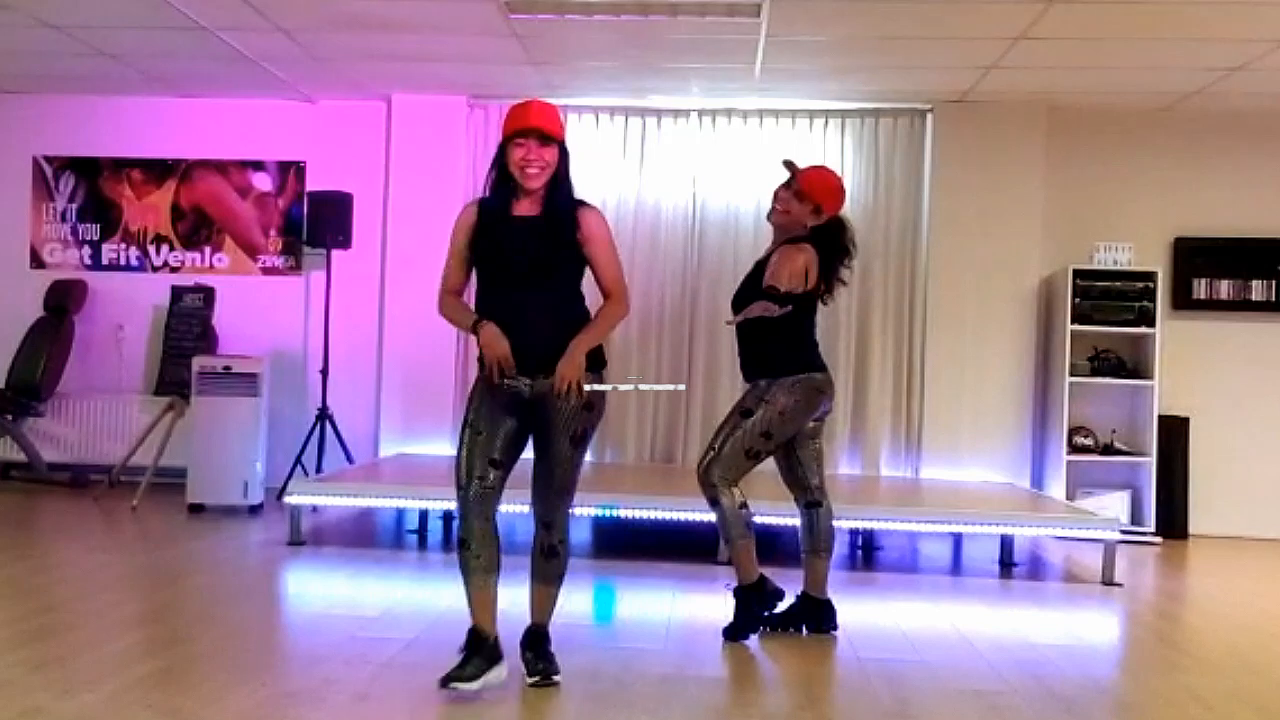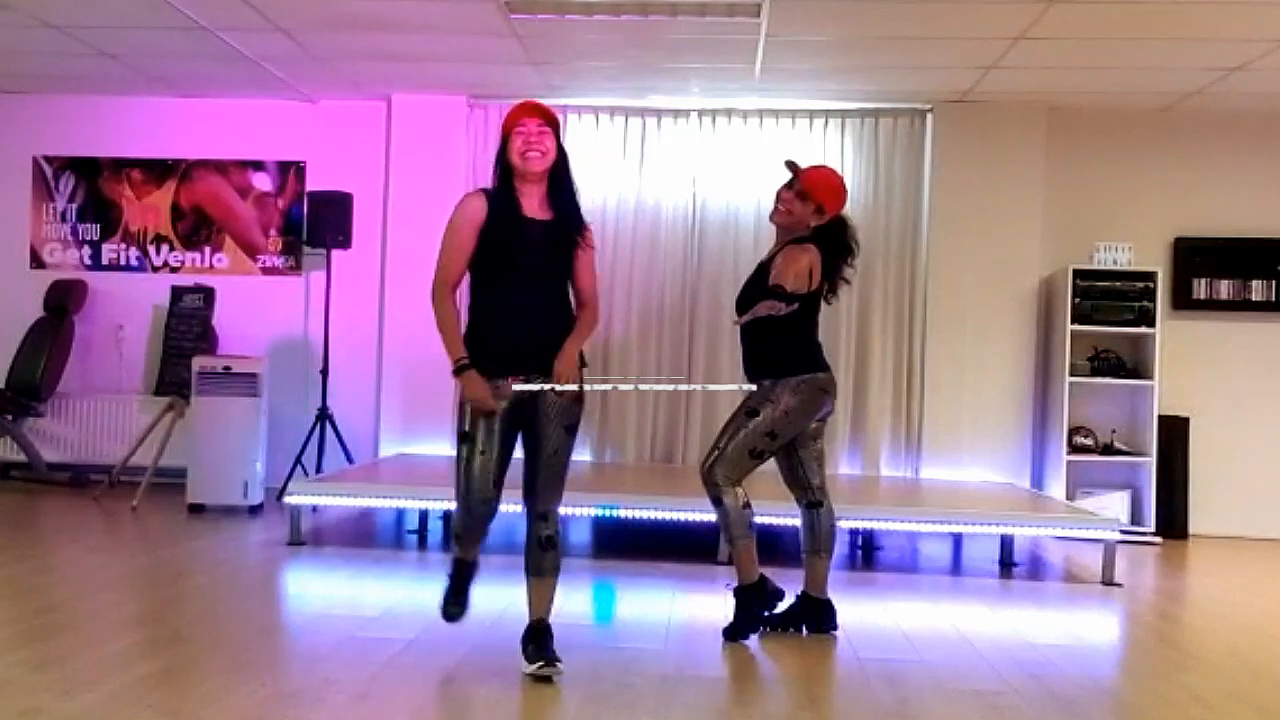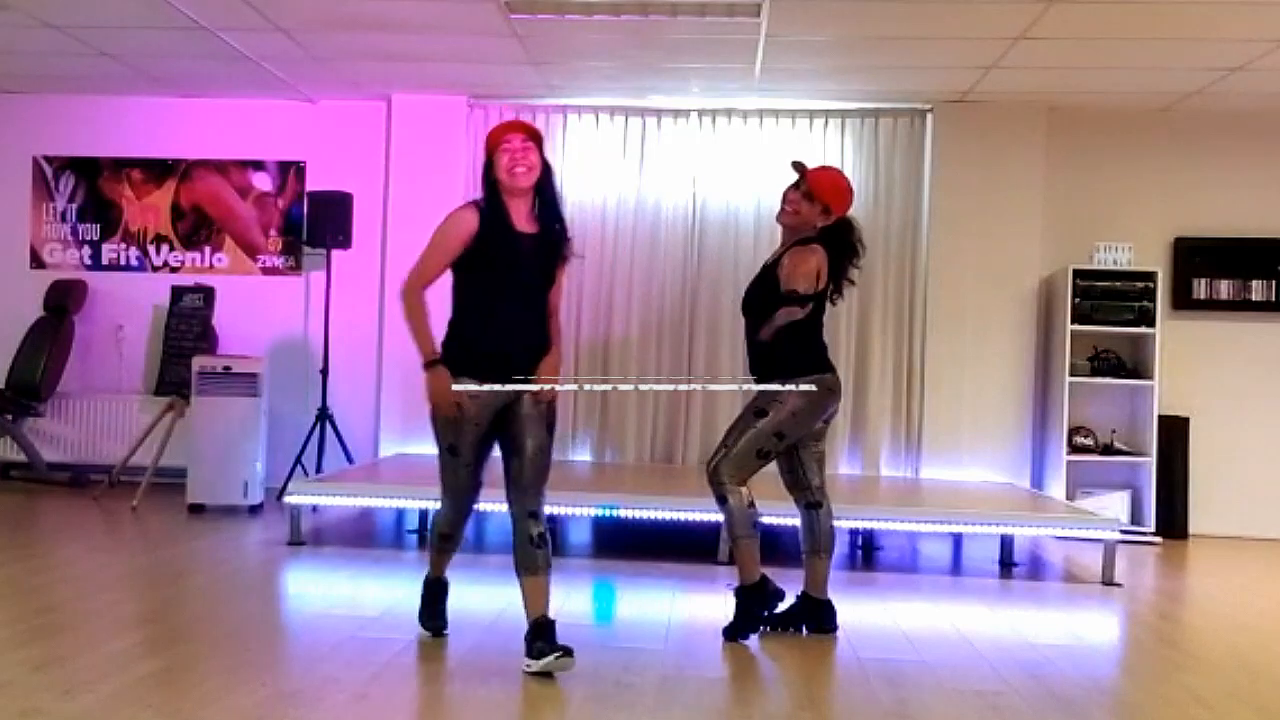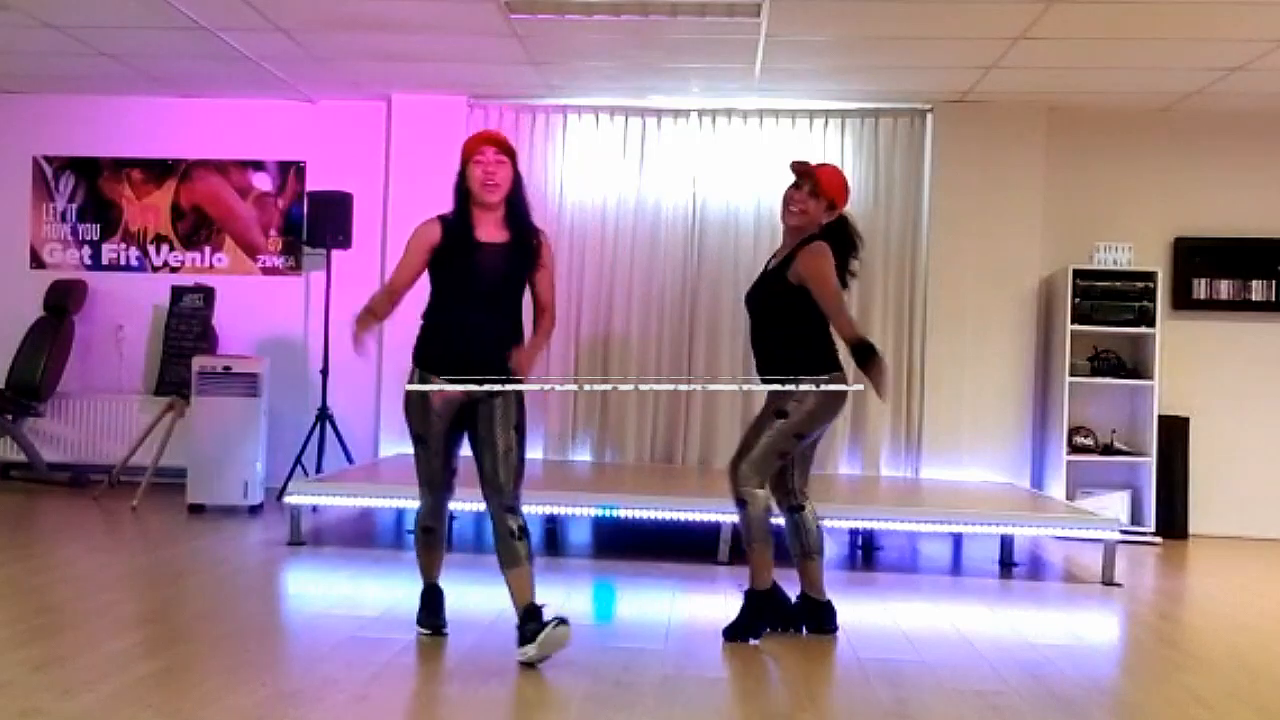
dt=0.2s
person 1, frame 1
left shoulder: (581, 218)
right shoulder: (477, 216)
left elbow: (617, 299)
right elbow: (448, 296)
left wrist: (580, 349)
right wrist: (480, 326)
left hip: (568, 379)
right hip: (500, 378)
left knee: (552, 511)
right knee: (474, 497)
left ankle: (538, 639)
right ankle: (484, 644)
person 1, frame 2
left shoulder: (573, 223)
right shoulder: (479, 208)
left elbow: (589, 304)
right elbow: (443, 292)
left wrist: (572, 348)
right wrist: (463, 368)
left hip: (554, 378)
right hip: (492, 378)
left knee: (543, 505)
right knee: (477, 502)
left ankle: (539, 632)
right ankle: (464, 564)
person 1, frame 3
left shoulder: (551, 233)
right shoulder: (470, 219)
right elbow: (413, 290)
left wrist: (553, 358)
right wrist: (433, 366)
left hip: (529, 385)
right hip: (468, 383)
left knee: (528, 505)
right knee: (460, 502)
left ankle: (540, 631)
right ankle: (436, 579)
person 1, frame 4
left shoulder: (531, 242)
right shoulder: (437, 233)
left elbow: (546, 312)
right elbow: (392, 293)
left wrist: (532, 350)
right wrist: (370, 314)
left hip: (498, 384)
right hip: (436, 379)
left knee: (505, 498)
right knee: (436, 495)
left ankle: (529, 620)
right ankle: (431, 593)
person 2, frame 1
left shoulder: (793, 254)
right shoulder: (791, 252)
left elbow: (776, 294)
left wrist: (768, 303)
left hip: (785, 386)
right hip: (805, 385)
left knee: (716, 474)
right knee: (810, 492)
left ankle: (753, 589)
right ankle: (815, 603)
person 2, frame 2
left shoulder: (798, 254)
right shoulder: (791, 252)
left elbow: (780, 294)
left wrist: (773, 302)
left hip: (790, 386)
right hip: (807, 386)
left knee: (719, 474)
right knee: (810, 493)
left ankle: (753, 589)
right ankle: (815, 603)
person 2, frame 3
left shoulder: (806, 256)
right shoulder: (792, 252)
left elbow: (794, 298)
left wrist: (791, 307)
left hip: (796, 386)
right hip: (809, 386)
left knee: (725, 473)
right knee: (809, 493)
left ankle: (754, 589)
right ankle: (815, 603)
person 2, frame 4
left shoulder: (813, 253)
right shoulder: (785, 253)
left elbow: (834, 308)
left wrist: (862, 349)
left hip: (809, 385)
right hip: (797, 386)
left knee: (747, 474)
right knee: (789, 492)
left ankle: (762, 595)
right ankle: (814, 604)
